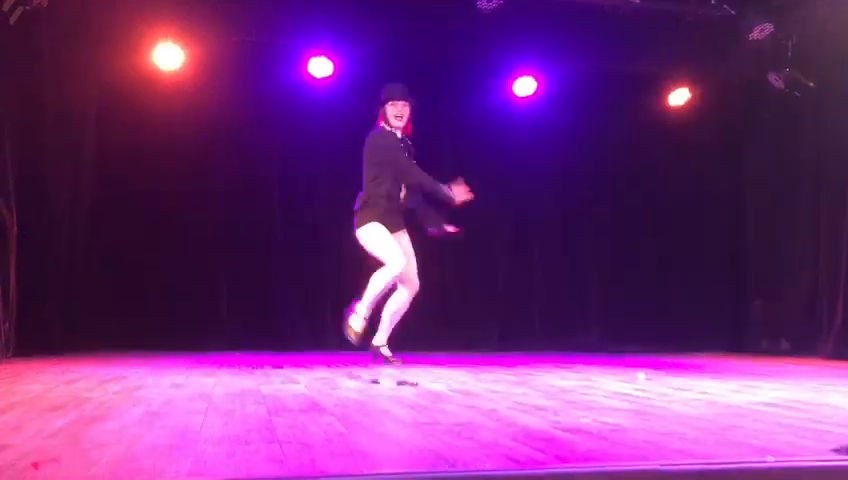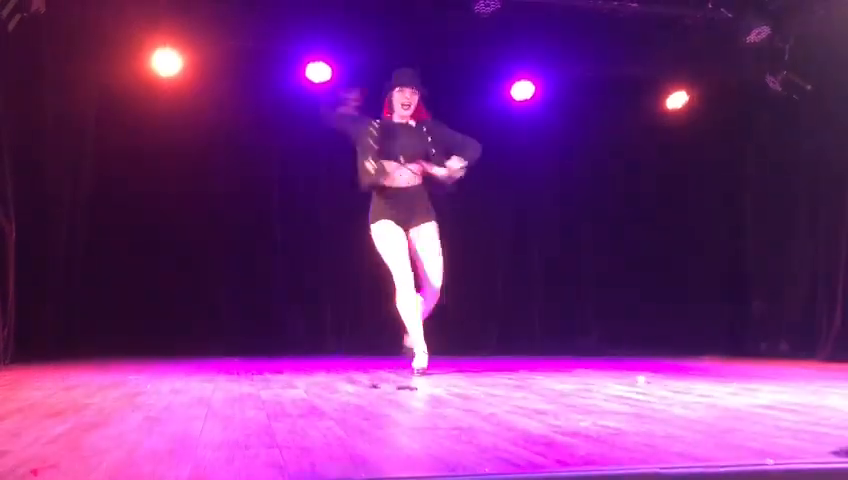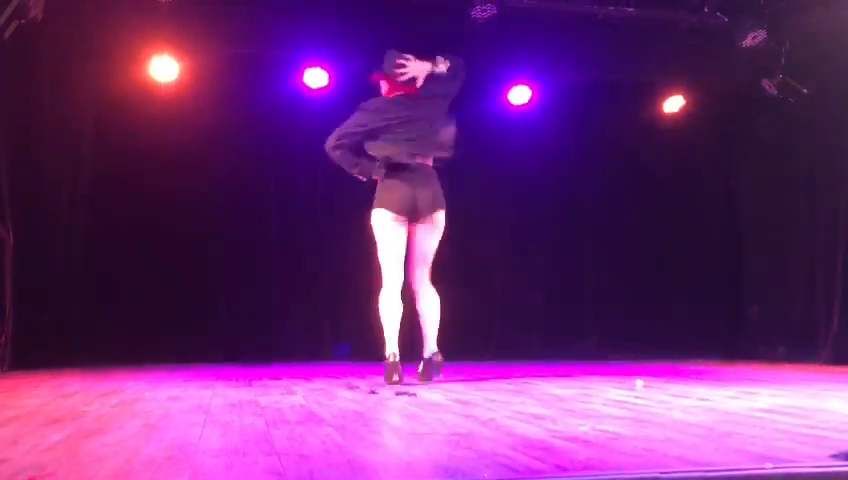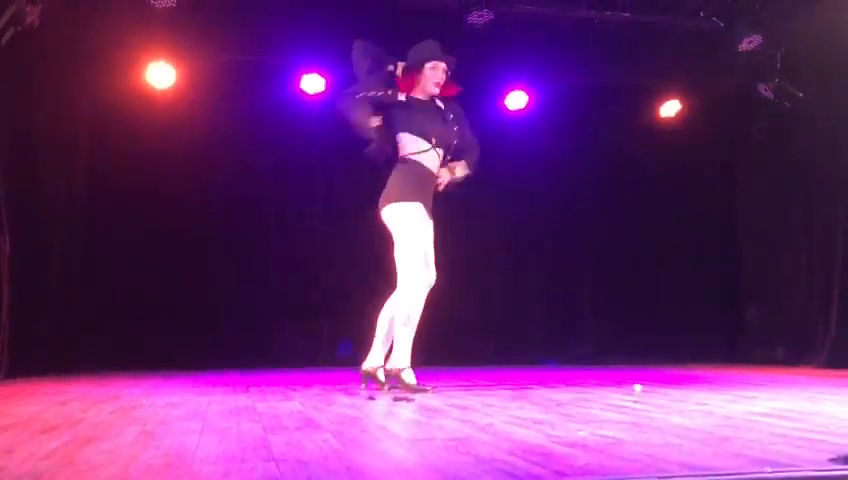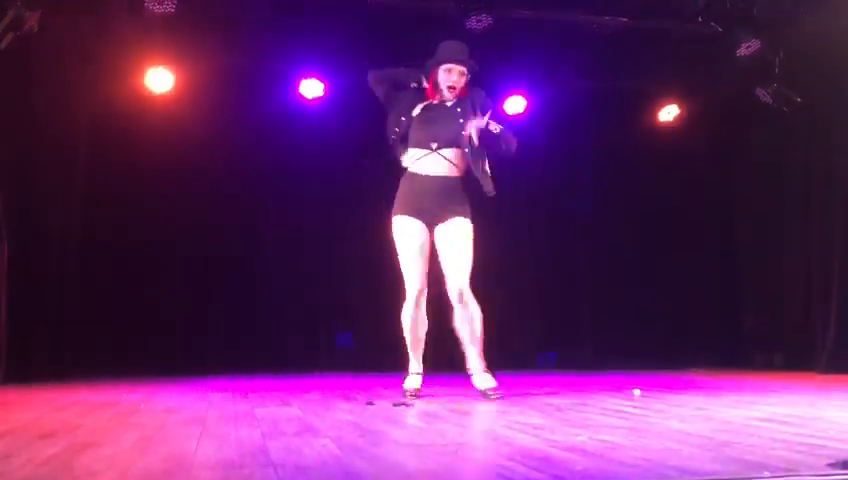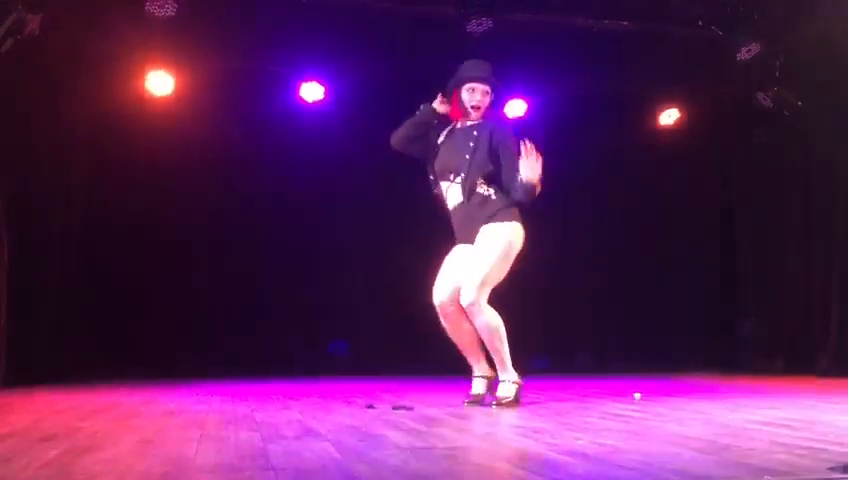
dt=0.3s
person 1, frame 1
left shoulder: (403, 142)
right shoulder: (380, 138)
left elbow: (409, 192)
right elbow: (410, 171)
left wrist: (436, 223)
right wrist: (450, 191)
left hip: (393, 218)
right hip: (371, 217)
left knee: (411, 284)
right knee: (396, 264)
left ankle: (379, 342)
right ankle: (359, 311)
person 1, frame 2
left shoulder: (428, 128)
right shoulder: (373, 127)
left elbow: (472, 148)
right elbow: (340, 118)
left wrist: (450, 168)
right wrist: (347, 105)
left hip: (421, 210)
right hip: (386, 211)
left knee: (434, 283)
right knee: (403, 279)
left ankle: (413, 335)
right ankle: (420, 351)
person 1, frame 3
left shoulder: (374, 108)
right shoulder: (428, 99)
left elbow: (335, 144)
right elbow: (455, 72)
left wrist: (369, 170)
right wrist: (431, 69)
left hip: (391, 195)
right hip: (430, 193)
left knee: (391, 281)
right knee: (421, 280)
left ankle: (392, 355)
right ankle: (432, 352)
person 1, frame 4
left shoulder: (449, 110)
right shoulder: (397, 100)
left elbow: (470, 151)
right elbow: (361, 50)
left wrist: (454, 169)
right wrist: (397, 70)
left hip: (417, 196)
right hip: (406, 193)
left knee: (407, 286)
right knee: (422, 278)
left ankle: (373, 362)
right ankle: (399, 363)
person 1, frame 5
left shoulder: (473, 104)
right shoulder: (413, 104)
left elbow: (507, 146)
right elbow: (376, 79)
left wrist: (486, 128)
right wrist: (418, 80)
left hip: (452, 205)
right hip: (411, 203)
left knee: (459, 289)
right knee: (415, 290)
left ankle: (477, 366)
right ankle: (414, 369)
person 1, frame 6
left shoulder: (496, 129)
right shoulder: (442, 133)
left elbow: (514, 187)
right elbow: (398, 142)
left wrist: (529, 179)
right wrist: (434, 110)
left hip: (498, 222)
right hip: (466, 233)
left knee: (471, 297)
right knee: (443, 300)
left ankle: (508, 377)
right ankle: (481, 372)
